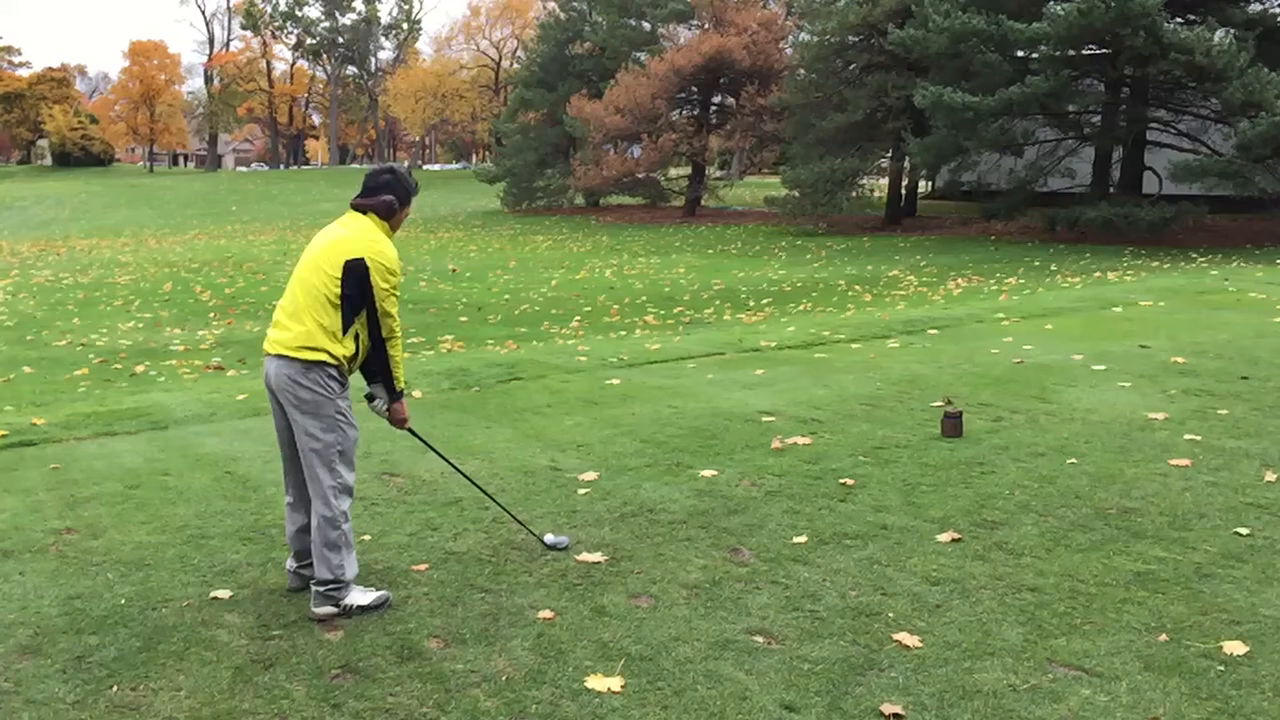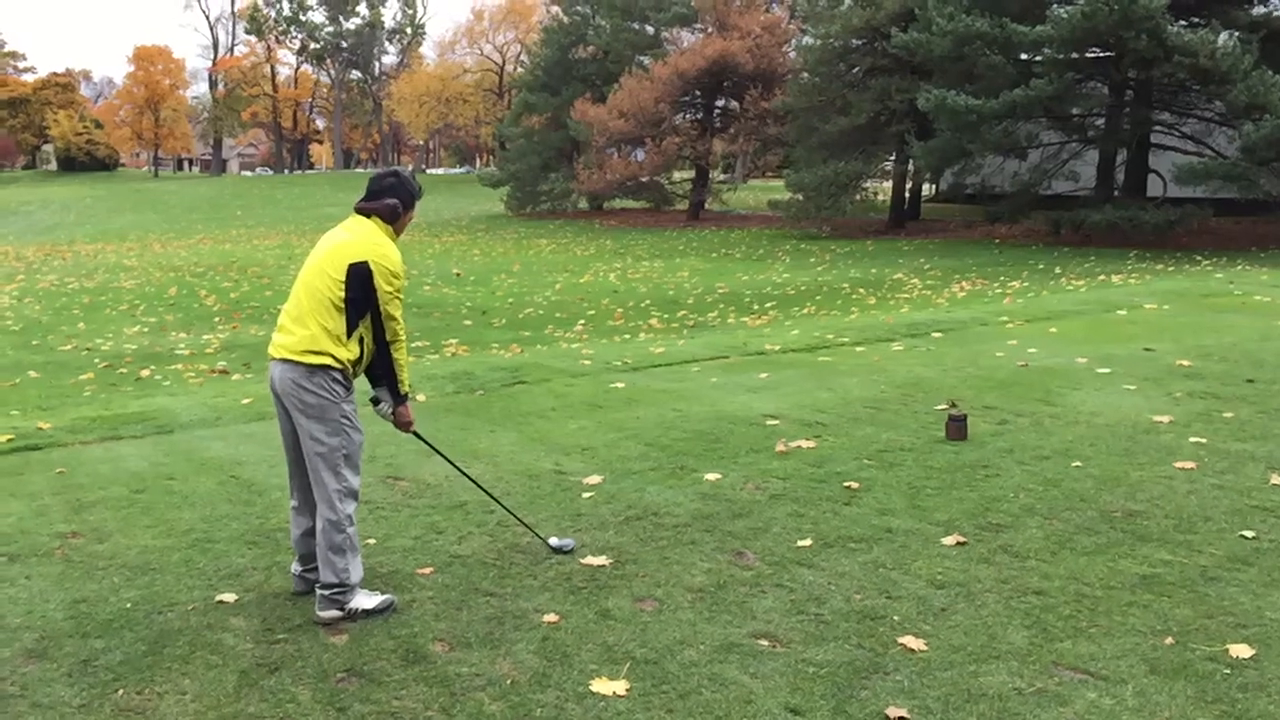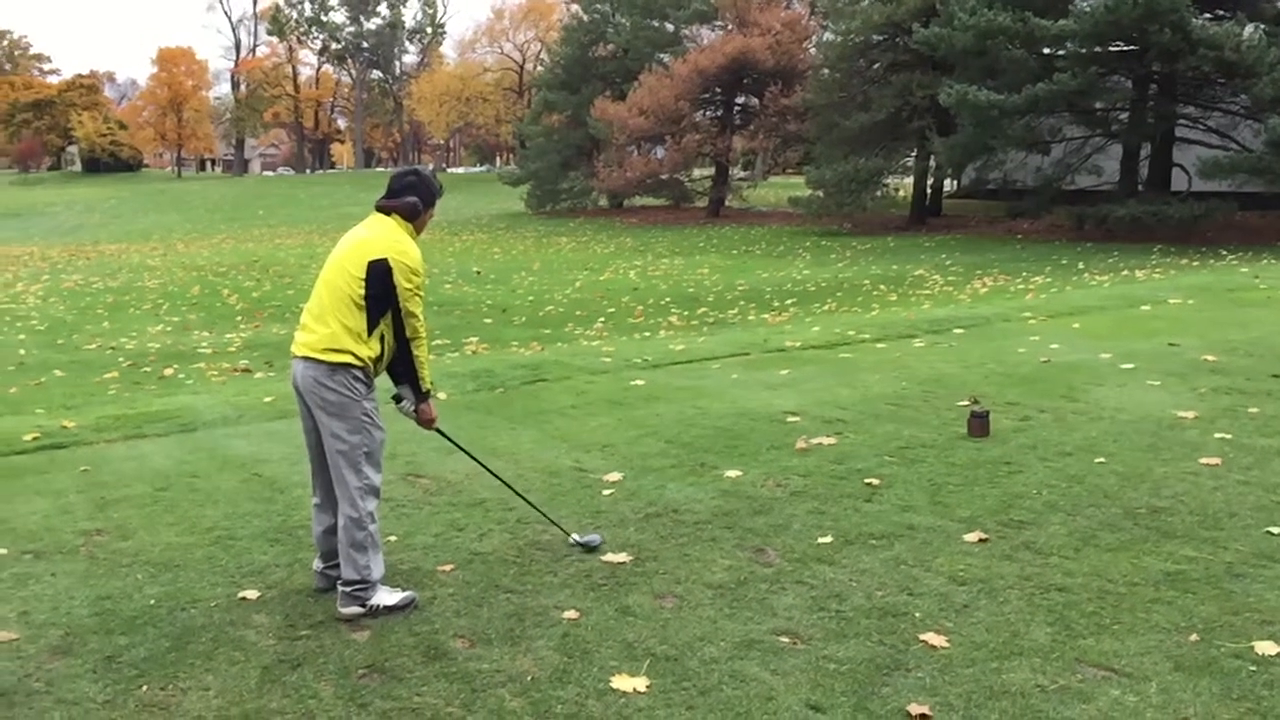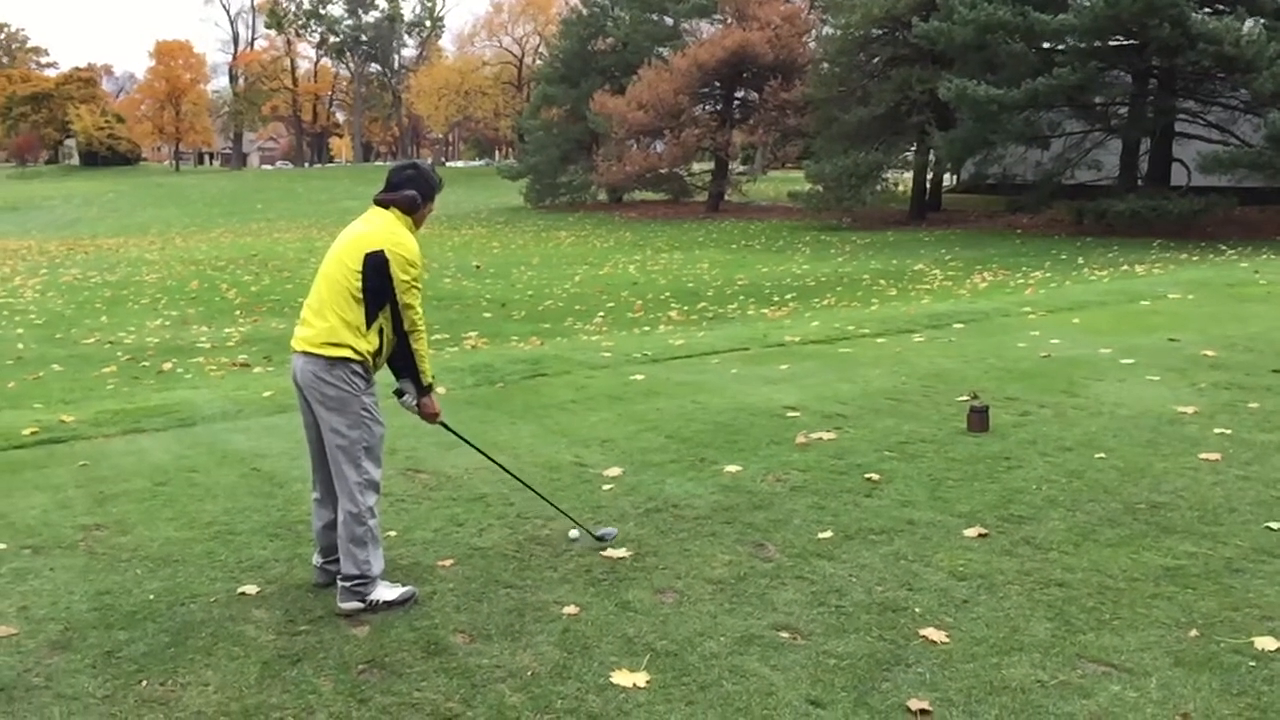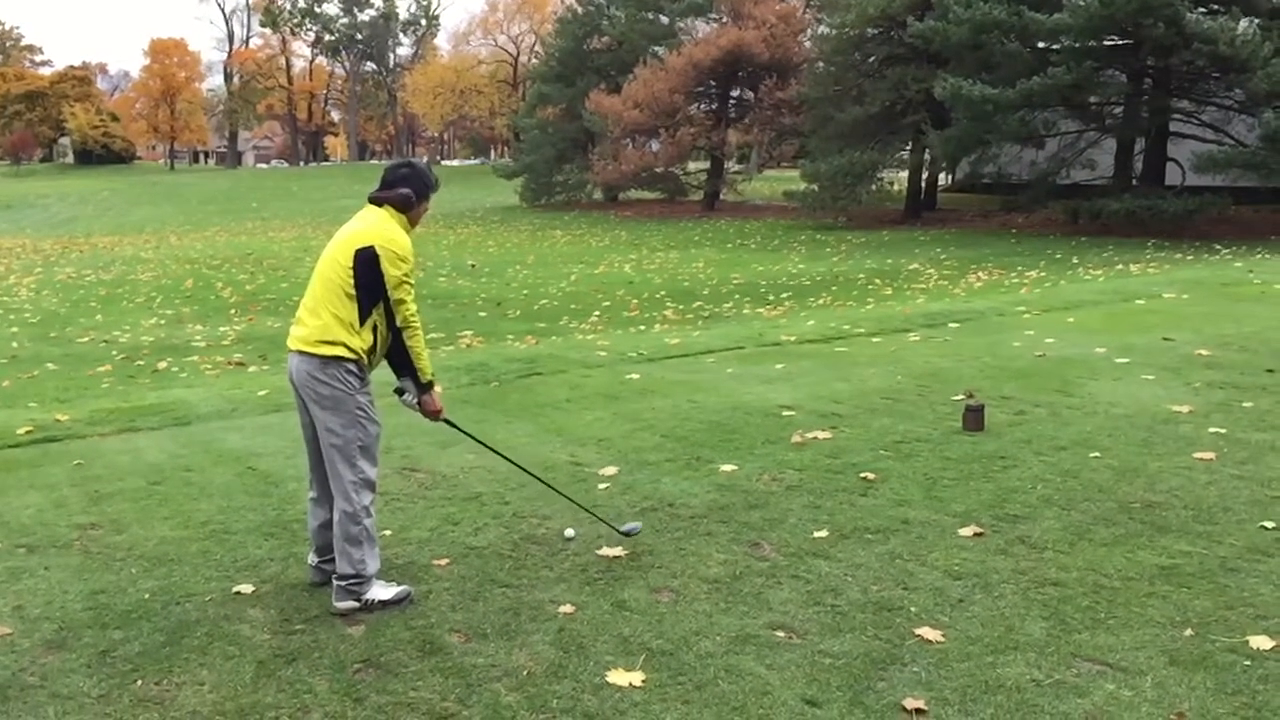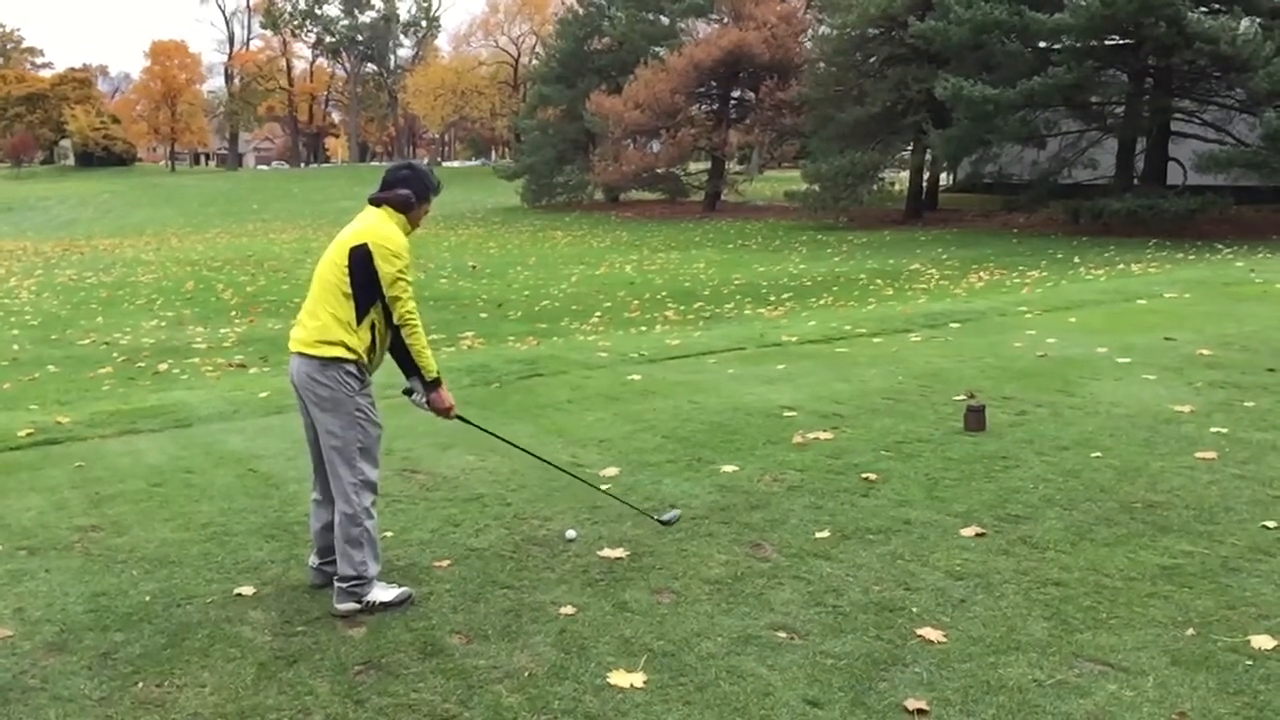
dt=0.7s
person 1, frame 1
left shoulder: (339, 231)
right shoulder: (377, 250)
right elbow: (383, 329)
left wrist: (375, 385)
right wrist: (394, 394)
left hip: (279, 359)
right hip: (312, 368)
left knee: (303, 476)
right knee: (331, 483)
left ankle: (304, 564)
right ankle: (333, 589)
person 1, frame 2
left shoulder: (344, 234)
right shoulder: (381, 253)
right elbow: (387, 332)
left wrist: (379, 389)
right wrist: (399, 397)
left hip: (285, 363)
right hip: (317, 373)
left knee: (309, 480)
right knee: (337, 486)
left ankle: (309, 567)
right ankle: (338, 592)
person 1, frame 3
left shoulder: (365, 233)
right shoulder: (401, 251)
right elbow: (408, 330)
left wrist: (402, 387)
right wrist: (421, 395)
left hip: (307, 361)
right hip: (339, 371)
left knee: (331, 477)
right knee: (358, 483)
left ankle: (331, 564)
right ankle: (360, 589)
person 1, frame 4
left shoulder: (366, 226)
right shoulder: (398, 243)
right elbow: (407, 323)
left wrist: (405, 381)
right wrist: (424, 388)
left hip: (308, 357)
right hip: (339, 366)
left knee: (331, 472)
right knee: (358, 478)
left ankle: (330, 560)
right ankle: (359, 585)
person 1, frame 5
left shoulder: (363, 225)
right shoulder: (391, 239)
right elbow: (403, 320)
left wrist: (407, 381)
right wrist: (425, 385)
left hip: (305, 355)
right hip: (334, 364)
left knee: (329, 470)
right knee: (354, 477)
left ankle: (326, 560)
right ankle: (355, 584)
person 1, frame 6
left shoulder: (367, 227)
right shoulder: (387, 238)
left elbow: (384, 317)
right elbow: (403, 319)
left wrist: (416, 381)
right wrist: (433, 382)
left hip: (309, 359)
right hip: (335, 365)
left knee: (332, 472)
right knee: (355, 478)
left ankle: (327, 562)
right ankle: (356, 586)
